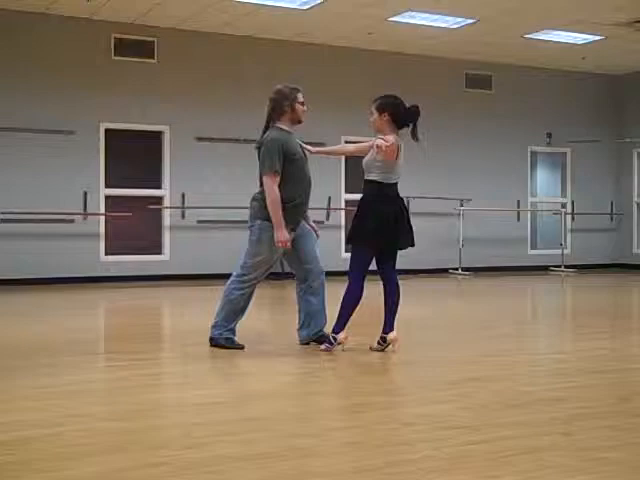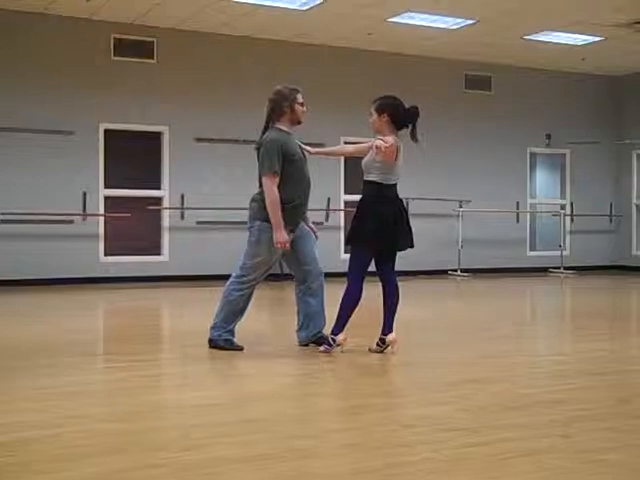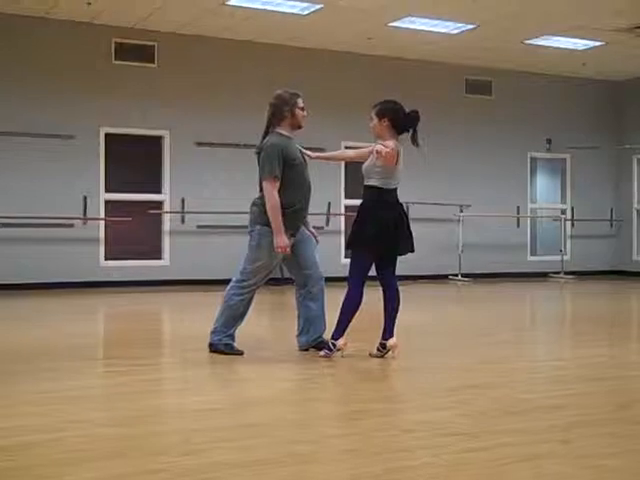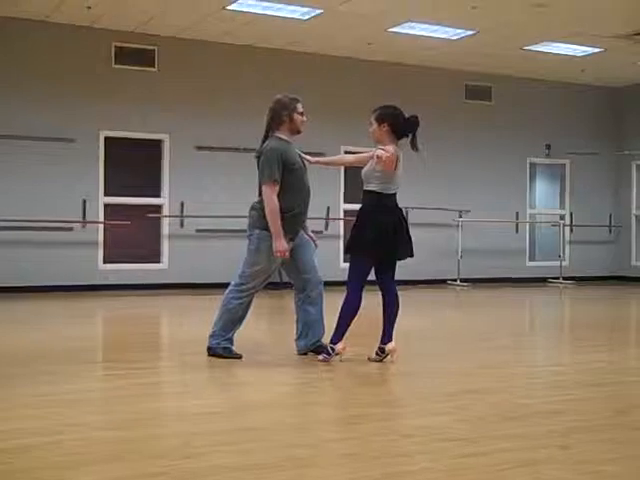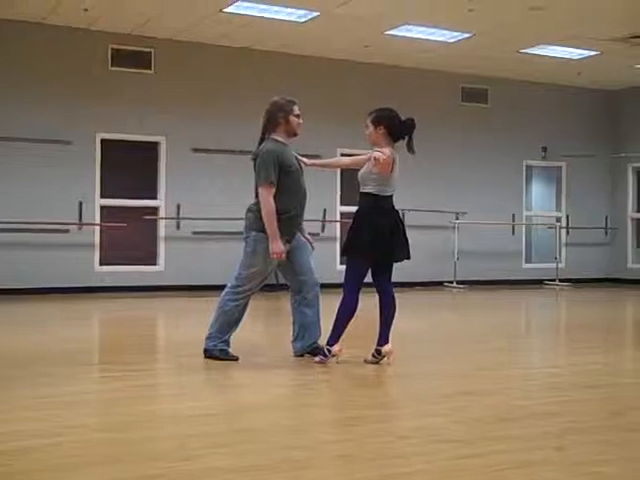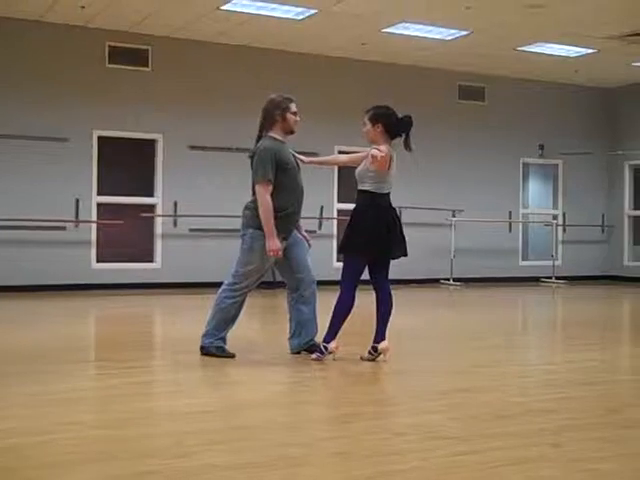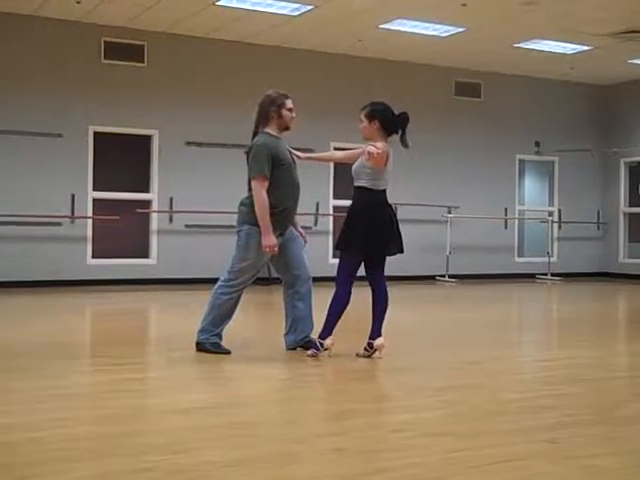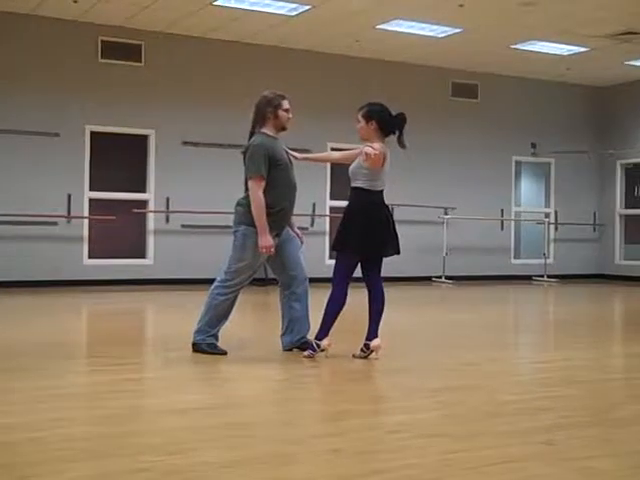
dt=0.1s
person 1, frame 1
left shoulder: (290, 138)
right shoulder: (273, 139)
right elbow: (270, 186)
left wrist: (306, 219)
right wrist: (278, 228)
left hip: (295, 223)
right hip: (270, 223)
left knee: (312, 275)
right knee: (247, 278)
left ankle: (312, 331)
right ankle: (221, 332)
person 1, frame 2
left shoulder: (290, 139)
right shoulder: (273, 140)
right elbow: (269, 187)
left wrist: (305, 220)
right wrist: (278, 229)
left hip: (294, 224)
right hip: (270, 224)
left knee: (311, 276)
right knee: (246, 279)
left ankle: (311, 333)
right ankle: (220, 334)
person 1, frame 3
left shoulder: (290, 144)
right shoulder: (274, 145)
right elbow: (270, 191)
left wrist: (305, 225)
right wrist: (278, 233)
left hip: (295, 228)
right hip: (270, 228)
left knee: (312, 280)
right knee: (246, 284)
left ankle: (312, 338)
right ankle: (220, 338)
person 1, frame 4
left shoulder: (289, 149)
right shoulder: (273, 149)
right elbow: (269, 195)
left wrist: (304, 229)
right wrist: (277, 238)
left hip: (294, 233)
right hip: (269, 232)
left knee: (311, 285)
right knee: (245, 288)
left ankle: (310, 342)
right ankle: (218, 342)
person 1, frame 5
left shoulder: (286, 150)
right shoulder: (269, 151)
right elbow: (266, 197)
left wrist: (301, 231)
right wrist: (274, 239)
left hip: (290, 235)
right hip: (265, 235)
left knee: (307, 286)
right knee: (241, 289)
left ankle: (307, 344)
right ankle: (215, 344)
person 1, frame 6
left shoulder: (283, 148)
right shoulder: (267, 149)
right elbow: (263, 195)
left wrist: (298, 229)
right wrist: (271, 237)
left hip: (287, 232)
right hip: (263, 232)
left knee: (304, 284)
right knee: (238, 286)
left ankle: (303, 341)
right ankle: (211, 341)
person 1, frame 7
left shoulder: (279, 144)
right shoulder: (263, 145)
right elbow: (258, 191)
left wrist: (294, 225)
right wrist: (266, 233)
left hip: (284, 229)
right hip: (258, 228)
left knee: (299, 280)
right knee: (234, 283)
left ankle: (299, 337)
right ankle: (207, 337)
person 1, frame 8
left shoulder: (276, 145)
right shoulder: (260, 145)
right elbow: (255, 191)
left wrist: (291, 226)
right wrist: (263, 233)
left hip: (280, 229)
right hip: (255, 229)
left knee: (296, 281)
right knee: (231, 283)
left ankle: (295, 338)
right ankle: (203, 338)
person 2, frame 1
left shoulder: (390, 142)
right shoulder: (382, 142)
left elbow: (386, 151)
right elbow: (349, 149)
left wrist: (382, 148)
right wrist: (316, 150)
left hip: (376, 210)
right hip: (388, 211)
left knee: (356, 274)
right knee: (388, 273)
left ankle: (338, 332)
right ankle: (388, 332)
person 2, frame 2
left shoulder: (389, 143)
right shoulder: (382, 143)
left elbow: (385, 152)
right elbow: (348, 150)
left wrist: (381, 148)
right wrist: (315, 151)
left hip: (375, 211)
right hip: (387, 212)
left knee: (355, 276)
right knee: (387, 275)
left ankle: (337, 333)
right ankle: (387, 333)
person 2, frame 3
left shoulder: (390, 147)
right shoulder: (384, 147)
right elbow: (349, 154)
left wrist: (382, 153)
right wrist: (315, 155)
left hip: (376, 216)
right hip: (388, 217)
left knee: (356, 280)
right knee: (388, 279)
left ankle: (337, 338)
right ankle: (387, 338)
person 2, frame 4
left shoulder: (389, 152)
right shoulder: (383, 152)
left elbow: (387, 162)
right elbow: (348, 159)
left wrist: (382, 158)
right wrist: (315, 160)
left hip: (375, 220)
right hip: (387, 222)
left knee: (354, 285)
right knee: (387, 284)
left ankle: (336, 342)
right ankle: (386, 342)
person 2, frame 5
left shoulder: (385, 155)
right shoulder: (379, 156)
left elbow: (382, 166)
right elbow: (345, 162)
left wrist: (378, 161)
right wrist: (311, 162)
left hip: (372, 223)
right hip: (383, 224)
left knee: (351, 287)
right knee: (383, 286)
left ankle: (332, 344)
right ankle: (383, 344)
person 2, frame 6
left shoulder: (382, 153)
right shoulder: (376, 153)
left elbow: (380, 164)
right elbow: (342, 159)
left wrist: (376, 158)
right wrist: (309, 160)
left hip: (369, 220)
right hip: (380, 221)
left knee: (348, 284)
right knee: (381, 283)
left ankle: (329, 341)
right ankle: (380, 341)
person 2, frame 7
left shoulder: (379, 149)
right shoulder: (372, 150)
left elbow: (376, 160)
right elbow: (338, 156)
left wrist: (373, 155)
right wrist: (305, 156)
left hip: (366, 217)
right hip: (376, 218)
left knee: (344, 280)
right knee: (377, 280)
left ankle: (325, 337)
right ankle: (375, 337)
person 2, frame 8
left shoulder: (376, 150)
right shoulder: (369, 150)
left elbow: (374, 161)
right elbow: (335, 156)
left wrist: (370, 155)
right wrist: (302, 157)
left hip: (363, 217)
right hip: (373, 219)
left knee: (340, 281)
right knee: (373, 281)
left ankle: (321, 338)
right ankle: (372, 338)
